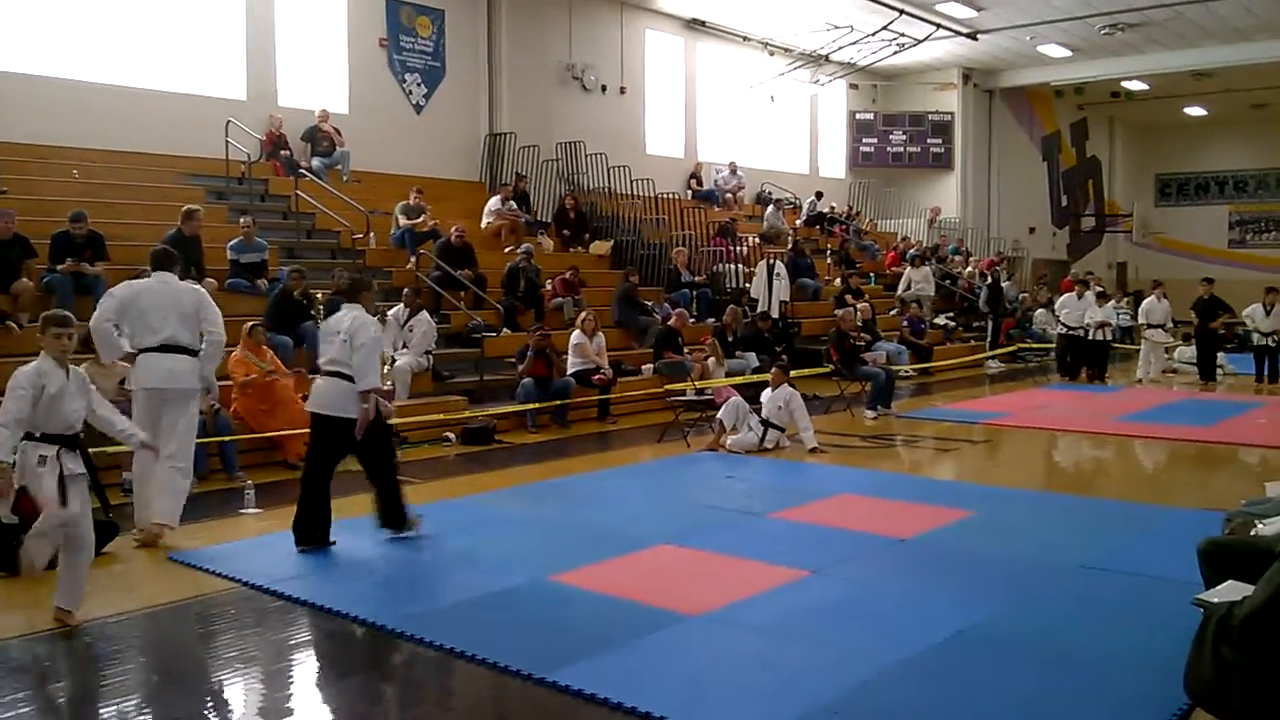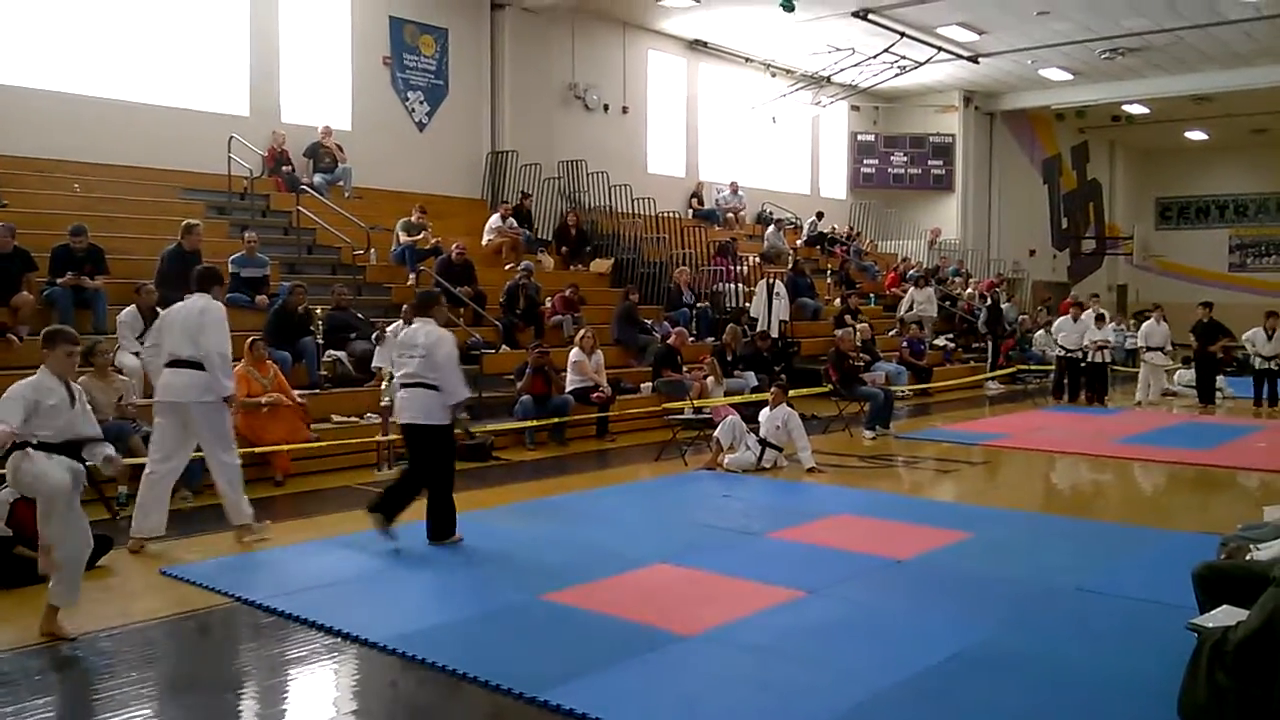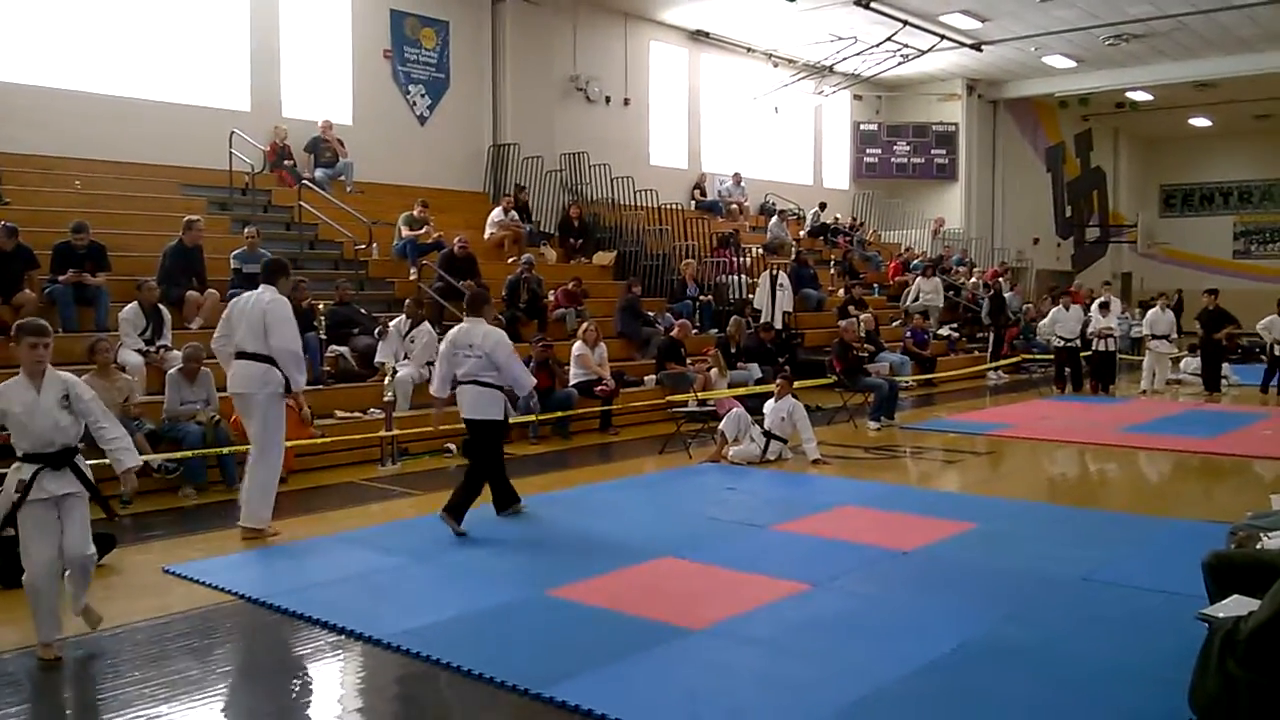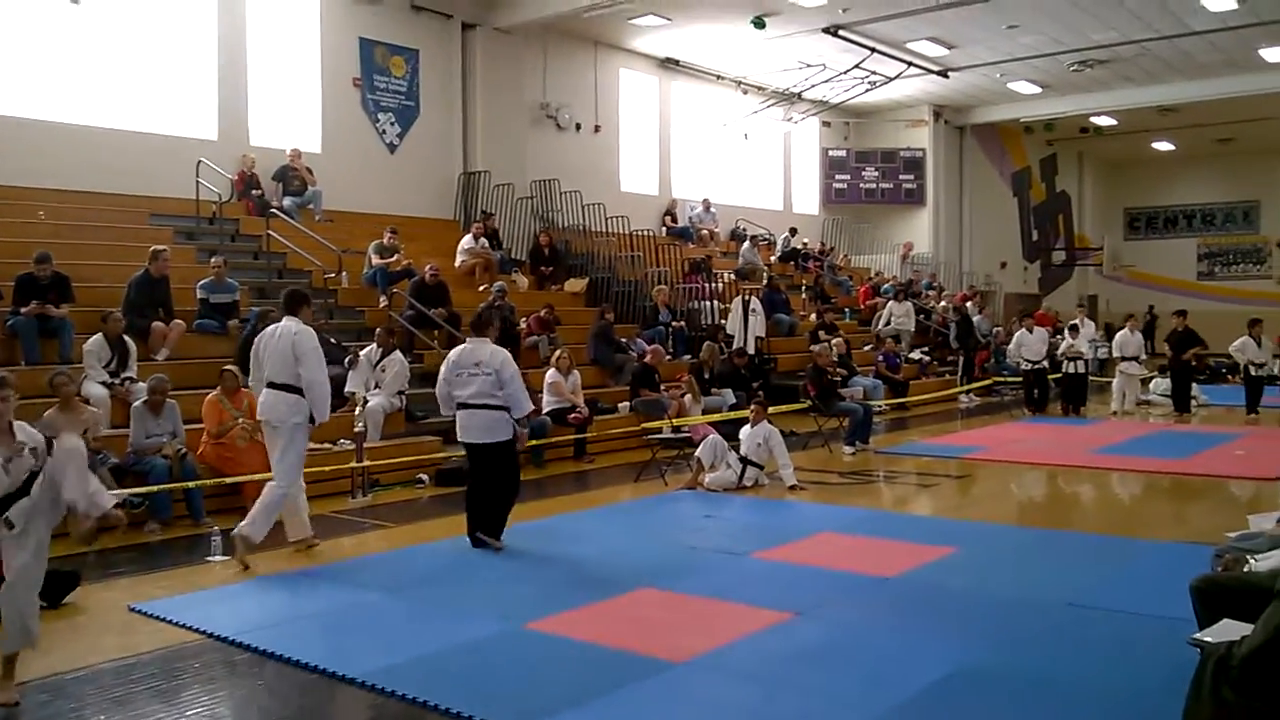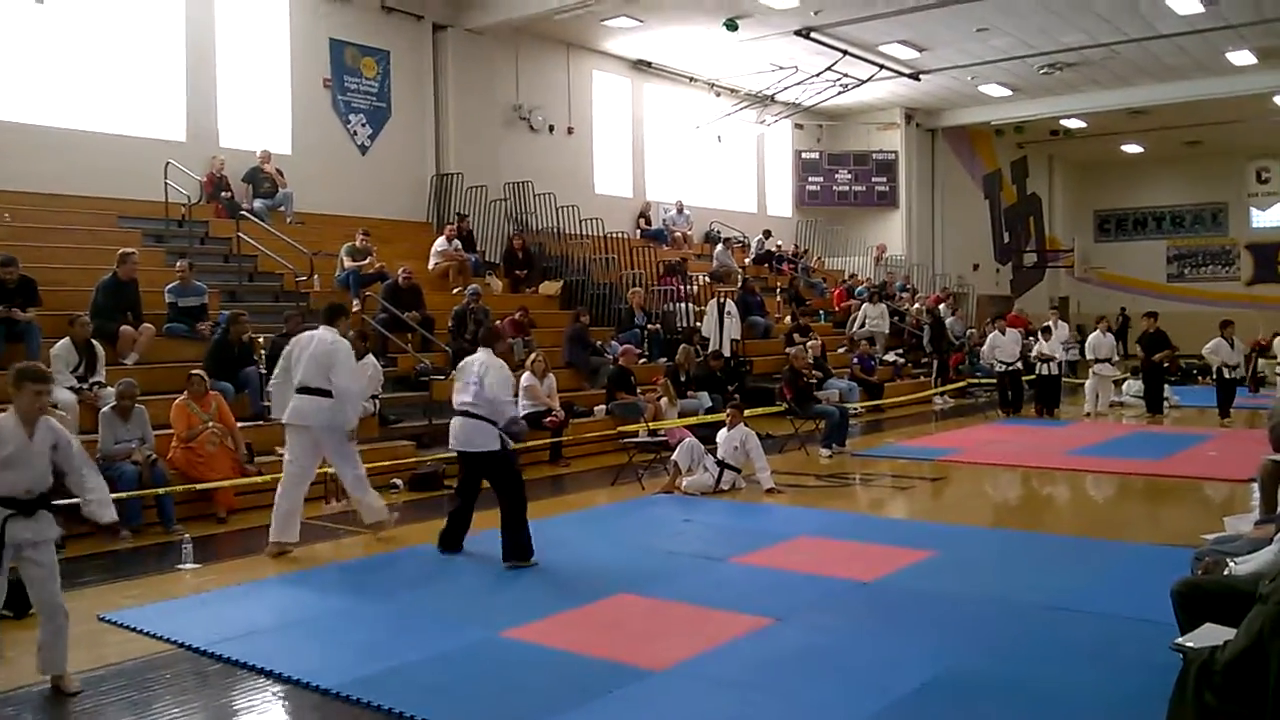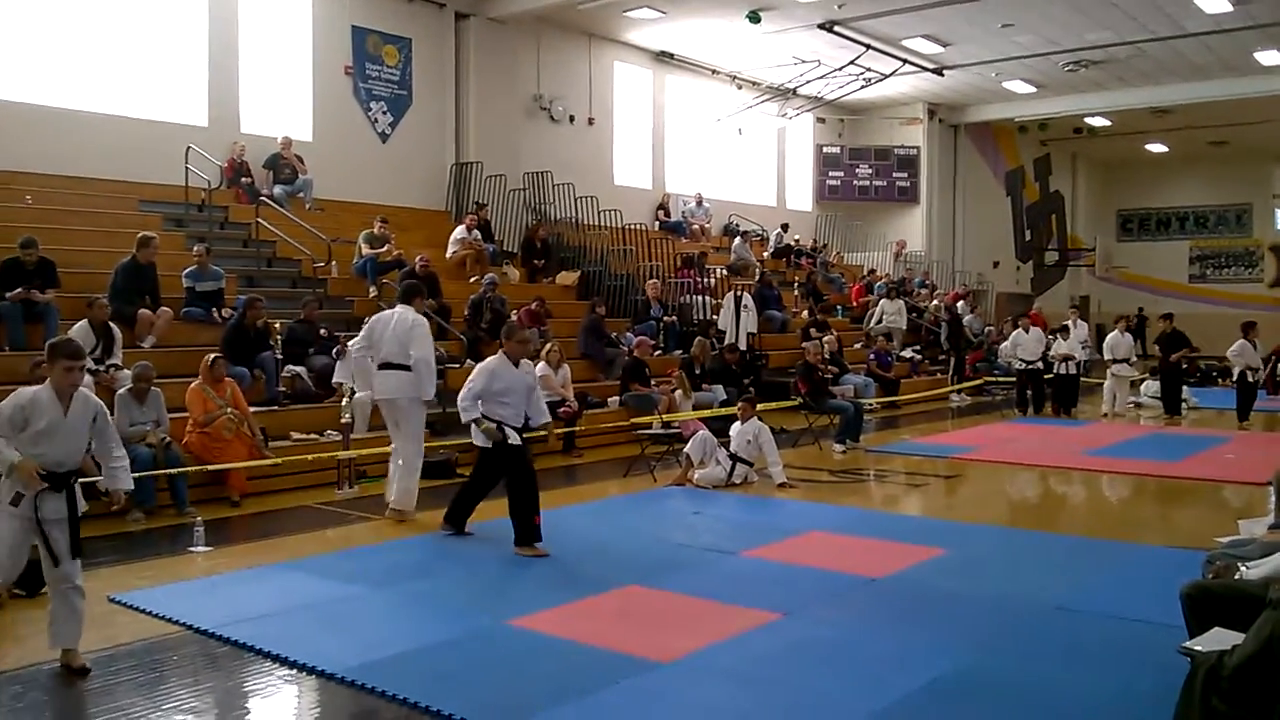
dt=0.4s
person 1, frame 1
left shoulder: (78, 378)
right shoulder: (28, 375)
left elbow: (104, 413)
left wrist: (138, 438)
left hip: (70, 458)
right hip: (39, 456)
left knee: (81, 535)
right knee: (63, 515)
left ankle: (65, 606)
right ankle: (33, 549)
person 1, frame 2
left shoulder: (77, 394)
right shoulder: (26, 389)
left elbow: (90, 436)
left wrist: (107, 457)
left hip: (64, 470)
right hip: (32, 463)
left knee: (77, 543)
right knee: (58, 481)
left ankle: (50, 619)
right ankle: (47, 545)
person 1, frame 3
left shoulder: (70, 385)
left elbow: (104, 424)
left wrist: (125, 462)
left hip: (69, 474)
right hip: (31, 481)
left knee: (79, 554)
right knee: (41, 563)
left ankle: (79, 599)
right ankle: (46, 637)
person 1, frame 4
left shoulder: (27, 434)
left elbow: (65, 467)
left wrist: (105, 505)
left hip: (45, 499)
left knee: (69, 448)
left ankle: (83, 513)
person 1, frame 5
left shoulder: (54, 432)
left elbow: (82, 472)
left wrist: (104, 514)
left hip: (35, 524)
left knee: (51, 604)
left ankle: (57, 671)
person 1, frame 6
left shoulder: (92, 406)
left elbow: (110, 447)
left wrist: (117, 484)
left hip: (62, 498)
left knee: (67, 576)
left ankle: (68, 648)
person 2, frame 1
left shoulder: (131, 290)
right shoulder: (194, 293)
left elbow: (99, 322)
right elbow: (216, 337)
left wrist: (122, 353)
right wrist: (204, 372)
left hip: (148, 370)
right hip: (184, 372)
left knee: (145, 449)
right knee: (177, 452)
left ankle: (146, 522)
right ankle: (159, 522)
person 2, frame 2
left shoulder: (170, 312)
right shoulder: (213, 309)
left elbow: (151, 353)
right elbow: (216, 353)
right wrist: (226, 390)
left hip: (168, 386)
right hip: (200, 387)
left knee: (161, 461)
right knee: (223, 457)
left ankle: (141, 533)
right ankle: (242, 522)
person 2, frame 3
left shoulder: (239, 301)
right shoulder: (277, 303)
left elbow: (219, 343)
right elbow: (286, 348)
right wrist: (297, 383)
left hip: (240, 377)
right hip: (264, 378)
left knee: (261, 447)
right knee: (268, 452)
left ankle: (253, 513)
right ankle: (253, 522)
person 2, frame 4
left shoulder: (265, 334)
right shoulder: (303, 333)
left elbow: (255, 379)
right elbow: (314, 377)
right wrist: (321, 414)
left hip: (268, 403)
right hip: (292, 407)
left knee: (291, 473)
right knee: (286, 478)
left ankle: (301, 533)
right ankle: (247, 533)
person 2, frame 5
left shoulder: (299, 340)
right shoulder: (339, 344)
left elbow: (279, 380)
right elbow: (346, 386)
left wrist: (282, 413)
right wrist: (352, 421)
left hip: (298, 410)
right hip: (326, 412)
left knee: (294, 475)
right knee: (350, 470)
left ankle: (279, 539)
right ankle: (376, 516)
person 2, frame 6
left shoulder: (378, 319)
right shoulder: (417, 321)
left elbow: (357, 351)
right elbow: (423, 359)
right wrist: (427, 392)
left hip: (383, 384)
right hip: (407, 386)
left knee: (401, 443)
right knee: (411, 447)
left ankle: (397, 498)
right ankle: (399, 505)
person 3, frame 1
left shoulder: (330, 323)
right shoulder: (366, 323)
right elbow: (366, 366)
left wrist: (376, 401)
right wrist: (368, 405)
left hip: (322, 397)
right hip: (350, 399)
left knee: (319, 467)
right knee: (382, 460)
left ankle: (309, 535)
right ankle: (396, 521)
person 3, frame 2
left shoulder: (403, 335)
right shoulder: (441, 336)
right elbow: (450, 378)
right wrist: (458, 412)
left hip: (406, 403)
right hip: (432, 406)
left knee: (419, 467)
right knee: (441, 472)
left ankle: (382, 509)
right ankle: (441, 531)
person 3, frame 3
left shoulder: (453, 335)
right shoulder: (494, 336)
left elbow: (442, 372)
right elbow: (514, 369)
left wrist: (439, 406)
right wrist: (530, 395)
left hip: (467, 398)
right hip: (489, 400)
left knee: (490, 455)
right knee: (482, 462)
left ankle: (507, 501)
right ankle: (453, 512)
person 3, frame 4
left shoulder: (455, 356)
right shoulder: (500, 355)
left elbow: (443, 391)
right elbow: (515, 392)
right wrist: (523, 426)
left hip: (467, 422)
right hip: (495, 422)
left knee: (478, 481)
right knee: (508, 480)
left ankle: (478, 535)
right ankle: (490, 531)
person 3, frame 5
left shoulder: (468, 363)
right shoulder: (496, 366)
left elbow: (461, 395)
right elbow: (497, 396)
right wrist: (515, 424)
left hip: (462, 430)
right hip: (485, 434)
left knee: (466, 490)
right knee: (512, 493)
left ankle: (450, 542)
right ankle: (516, 554)
person 3, frame 6
left shoulder: (527, 368)
right shoulder: (490, 367)
left elbow: (534, 401)
right elbow: (466, 400)
left wrist: (547, 427)
right wrist: (483, 426)
left hip: (513, 432)
right hip: (494, 434)
left knee: (482, 480)
right knee: (523, 479)
left ankle: (453, 521)
right ankle: (525, 541)
